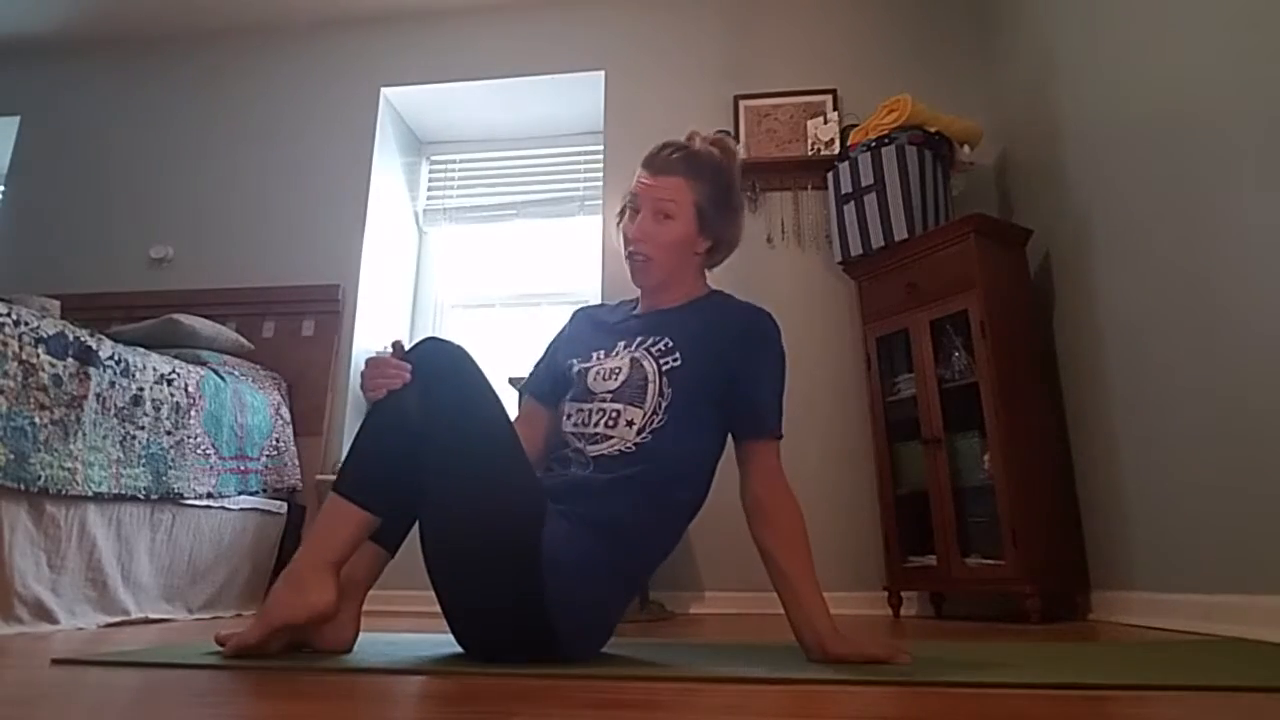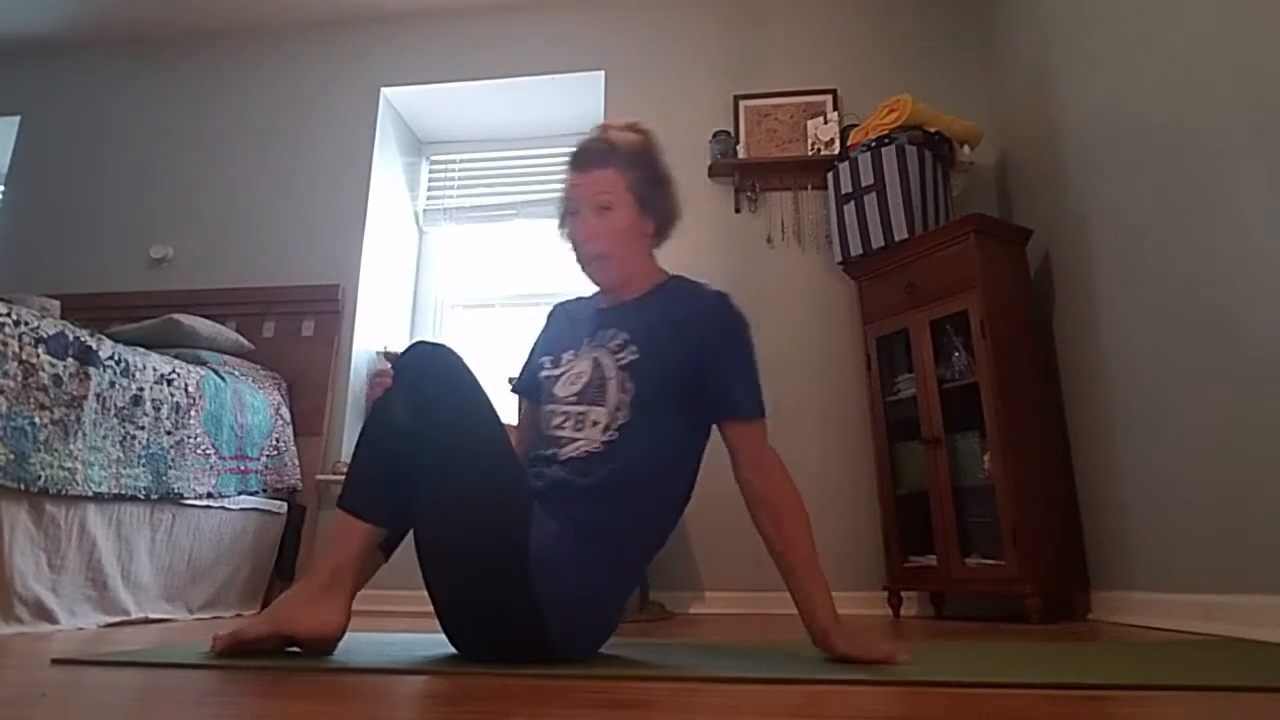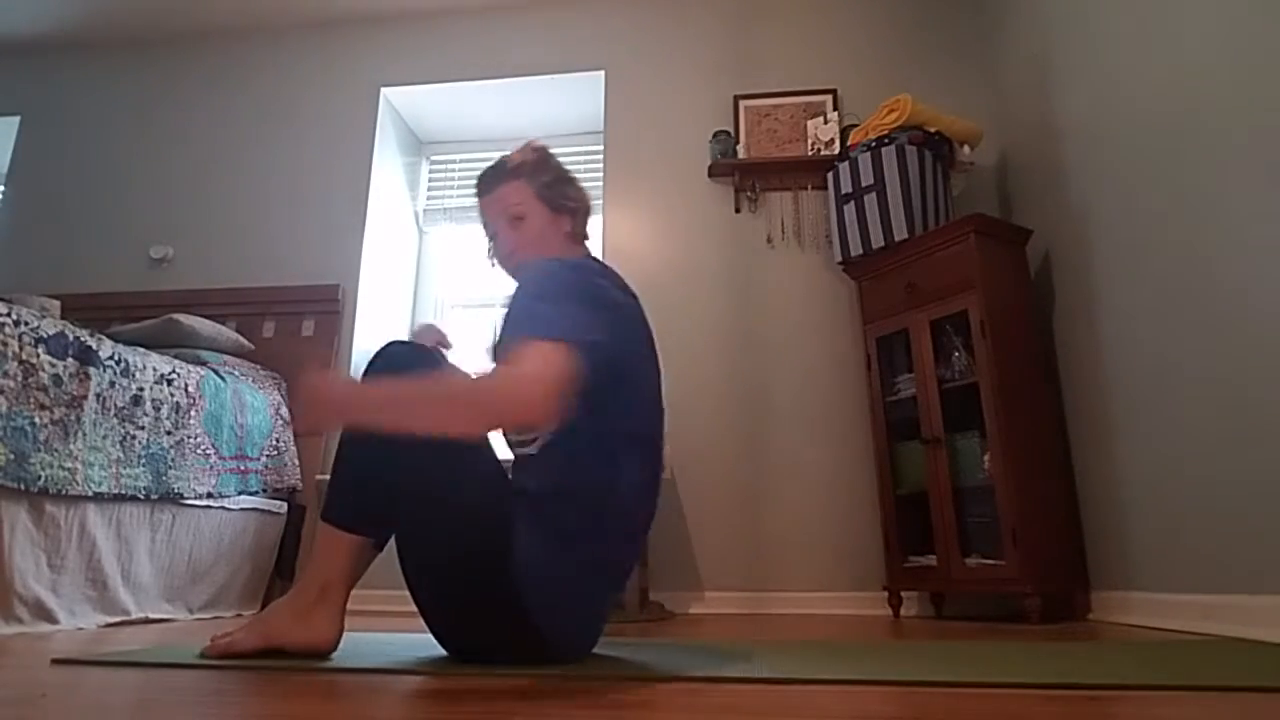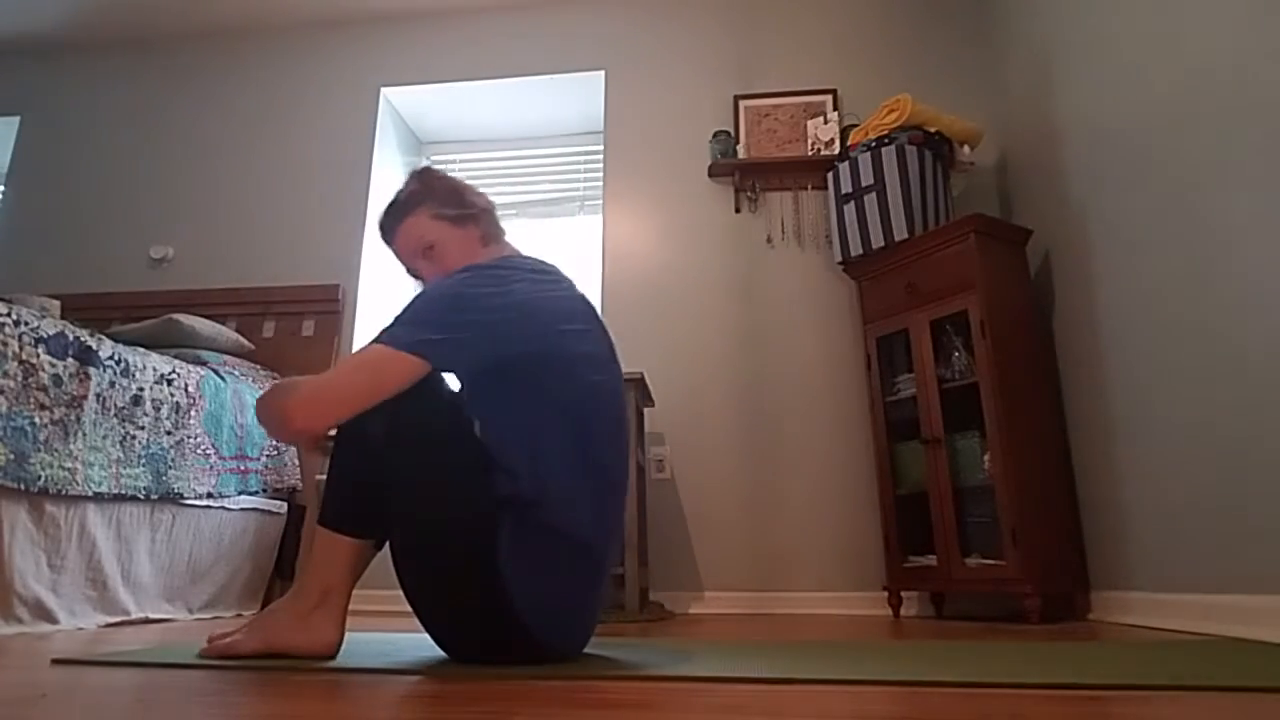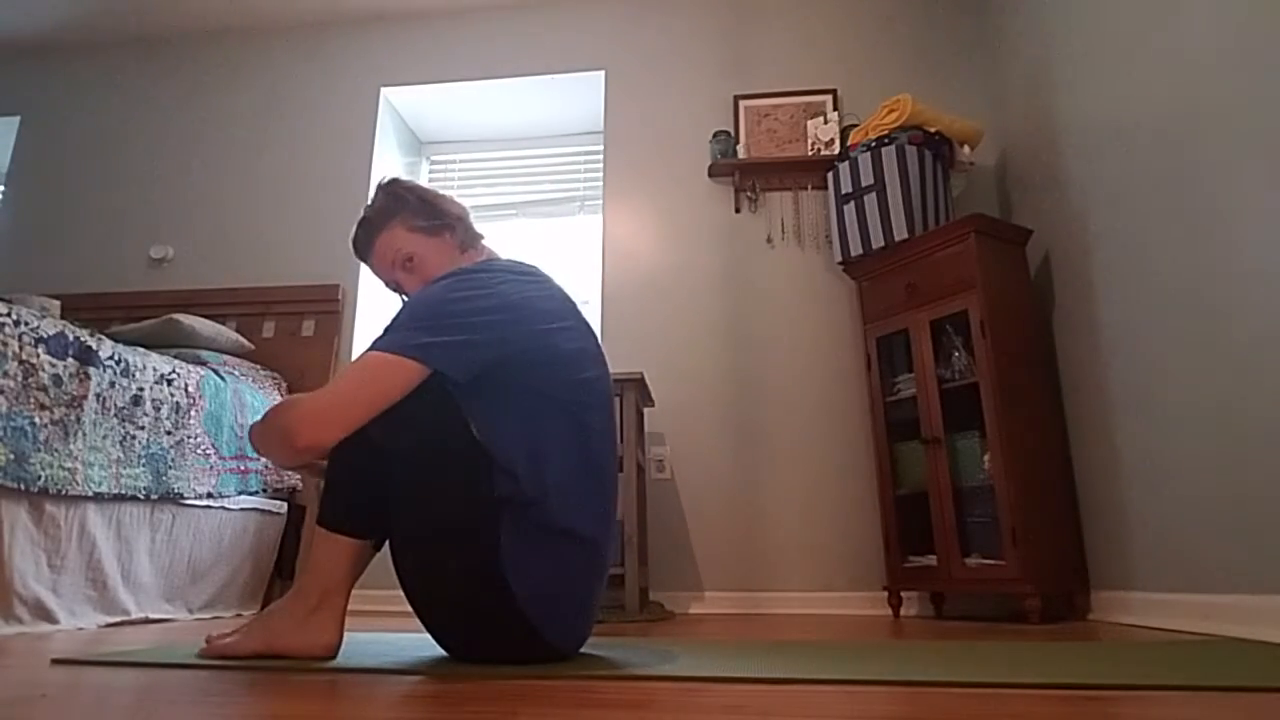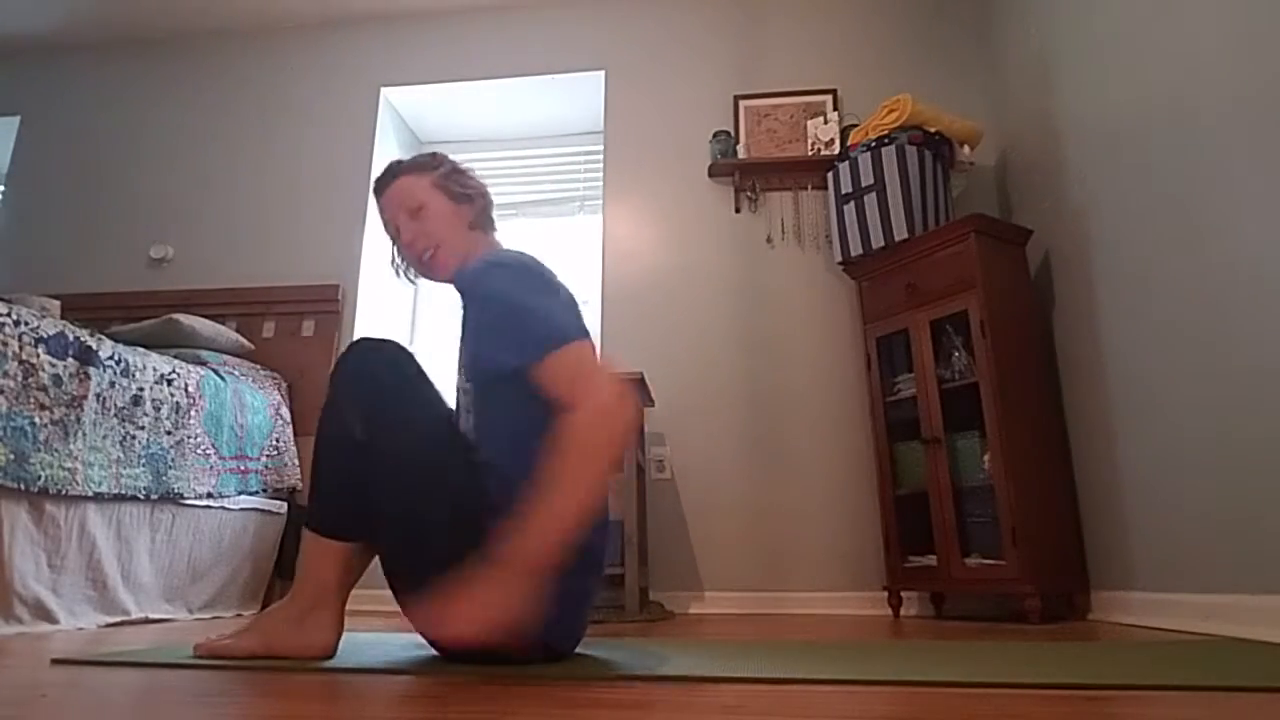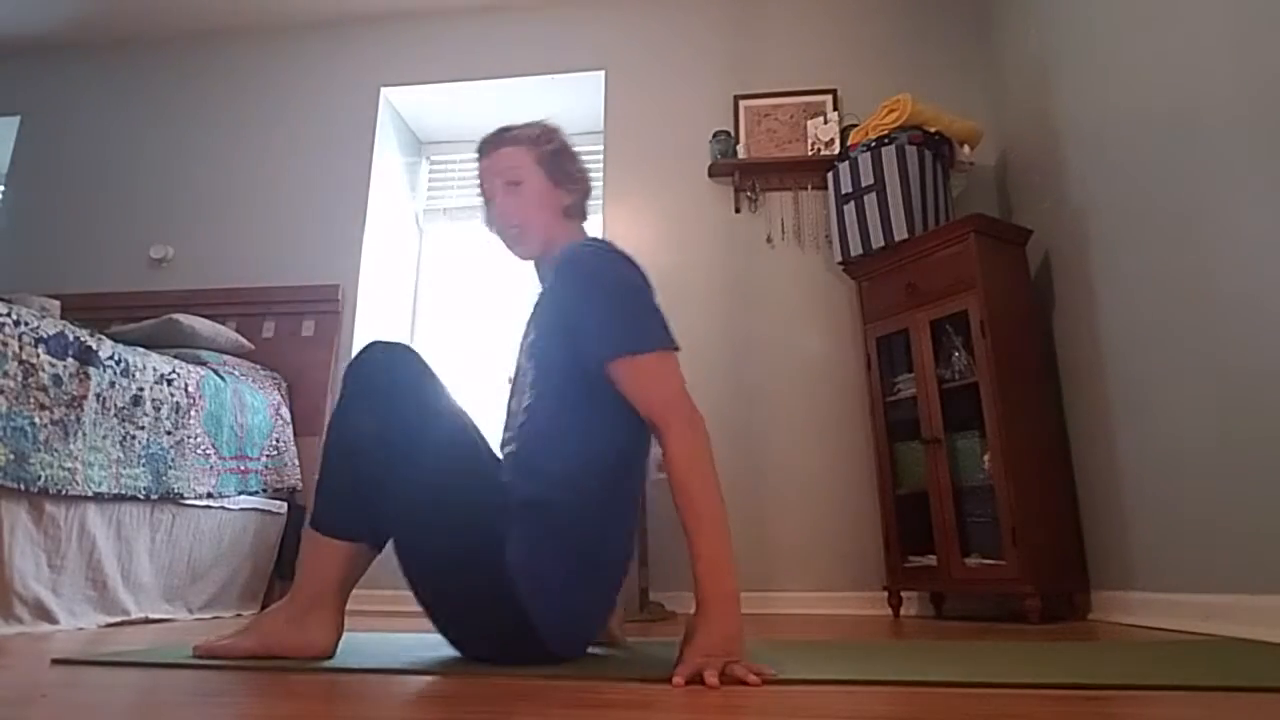
dt=0.4s
person 1, frame 1
left shoulder: (741, 332)
right shoulder: (585, 326)
left elbow: (765, 488)
right elbow: (518, 450)
left wrist: (820, 634)
right wrist: (406, 404)
left hip: (561, 597)
right hip: (512, 591)
left knee: (440, 363)
right knee: (423, 379)
left ankle: (312, 575)
right ankle: (335, 602)
person 1, frame 2
left shoulder: (700, 316)
right shoulder: (565, 319)
left elbow: (758, 470)
left wrist: (822, 621)
right wrist: (413, 415)
left hip: (556, 597)
right hip: (520, 591)
left knee: (429, 370)
left ankle: (322, 593)
right ankle: (329, 592)
person 1, frame 3
left shoulder: (567, 281)
right shoulder: (554, 294)
left elbow: (529, 401)
left wrist: (348, 402)
right wrist: (442, 372)
left hip: (540, 597)
right hip: (551, 596)
left knee: (400, 389)
right knee: (408, 384)
left ankle: (314, 604)
right ankle: (321, 598)
person 1, frame 4
left shoulder: (482, 290)
right shoulder: (537, 289)
left elbow: (306, 412)
left wrist: (271, 405)
left hip: (524, 603)
right hip: (550, 601)
left knee: (389, 399)
left ankle: (314, 609)
right ankle: (317, 604)
person 1, frame 5
left shoulder: (467, 294)
right shoulder: (523, 289)
left elbow: (312, 429)
left wrist: (264, 432)
left hip: (523, 601)
right hip: (551, 599)
left knee: (391, 402)
left ankle: (312, 611)
right ankle: (316, 606)
person 1, frame 6
left shoulder: (497, 282)
right shoulder: (502, 282)
left elbow: (606, 408)
left wrist: (509, 576)
left hip: (516, 605)
left knee: (369, 374)
left ankle: (312, 614)
right ankle: (315, 607)
person 1, frame 7
left shoulder: (592, 272)
right shoulder: (568, 287)
left elbow: (678, 422)
left wrist: (718, 613)
left hip: (535, 598)
right hip: (544, 598)
left knee: (385, 374)
left ankle: (309, 613)
right ankle: (315, 605)
